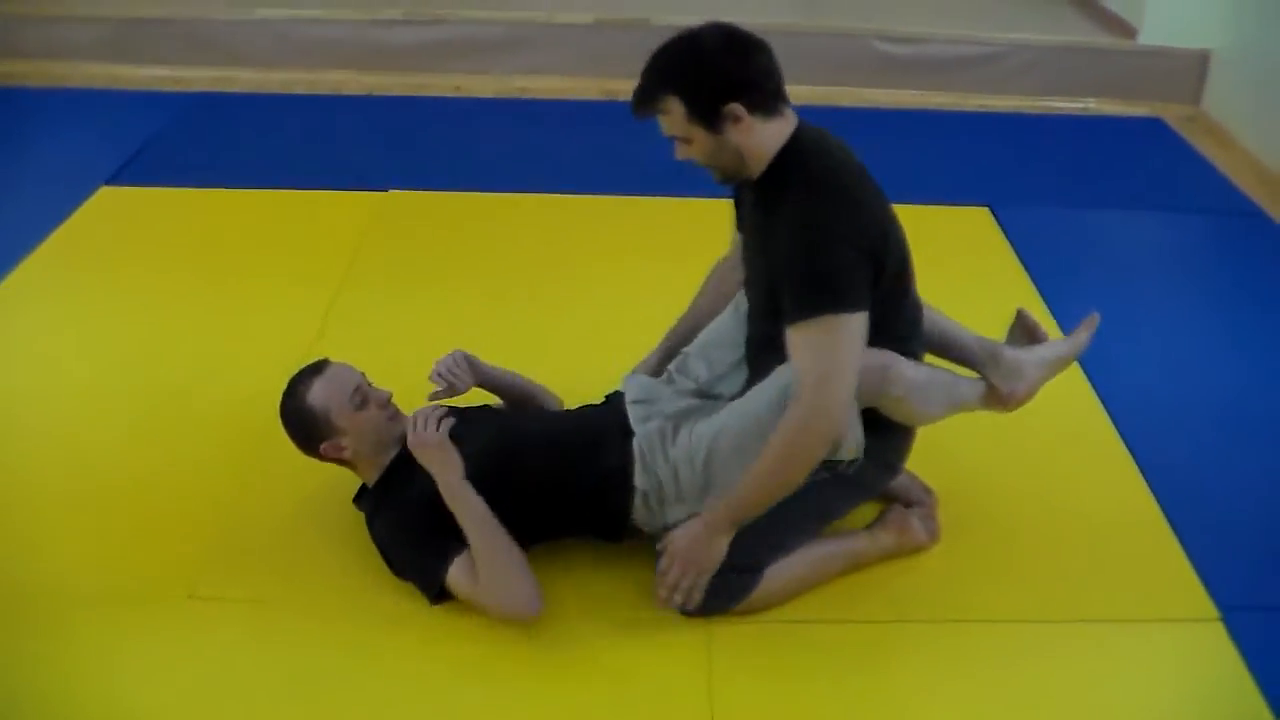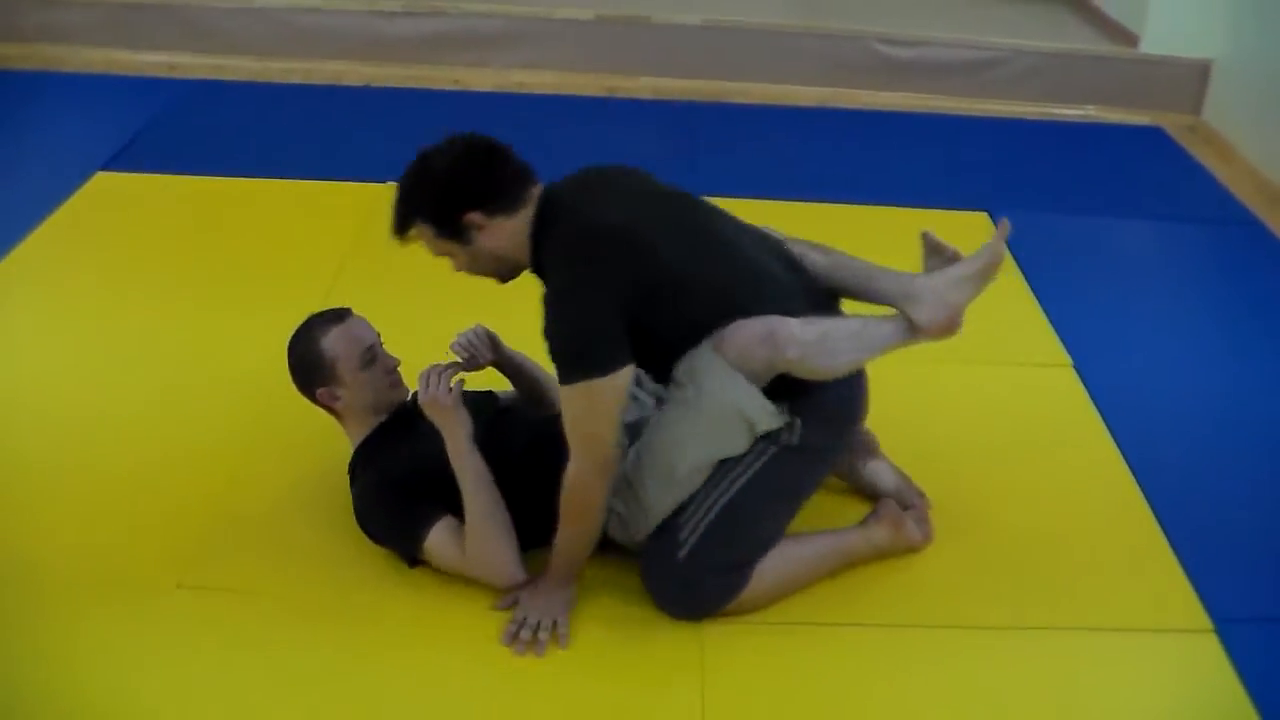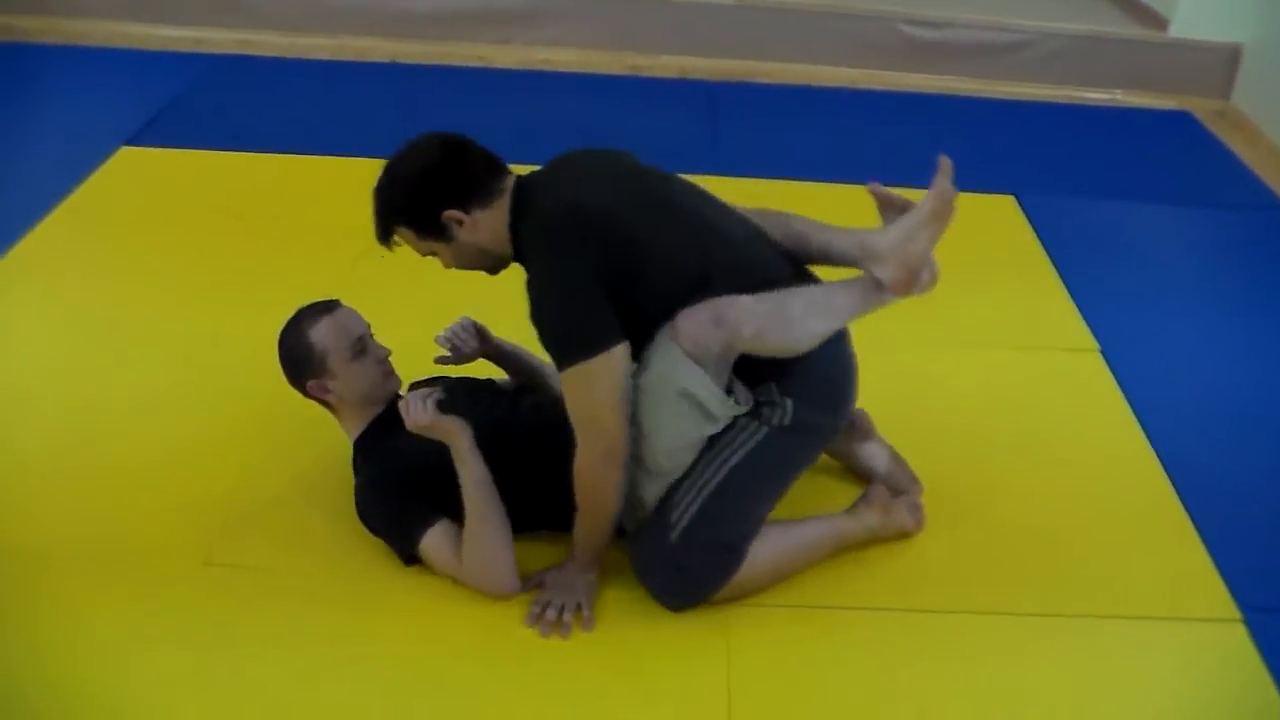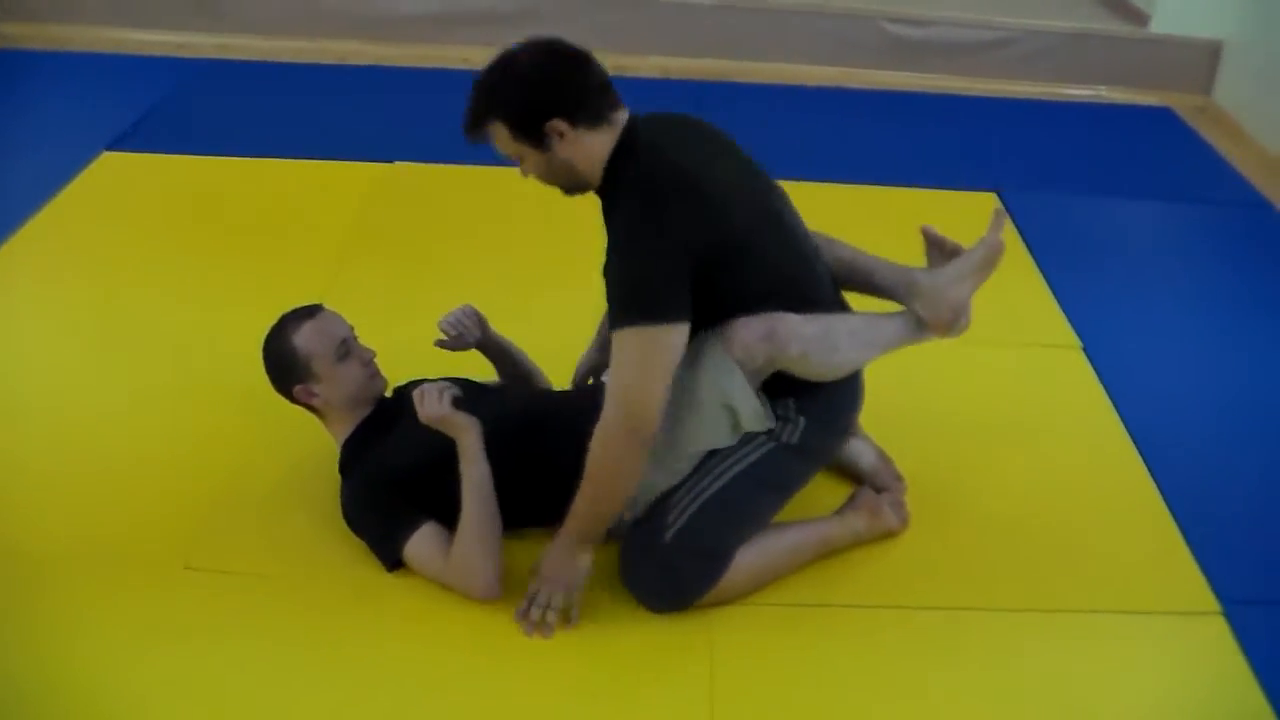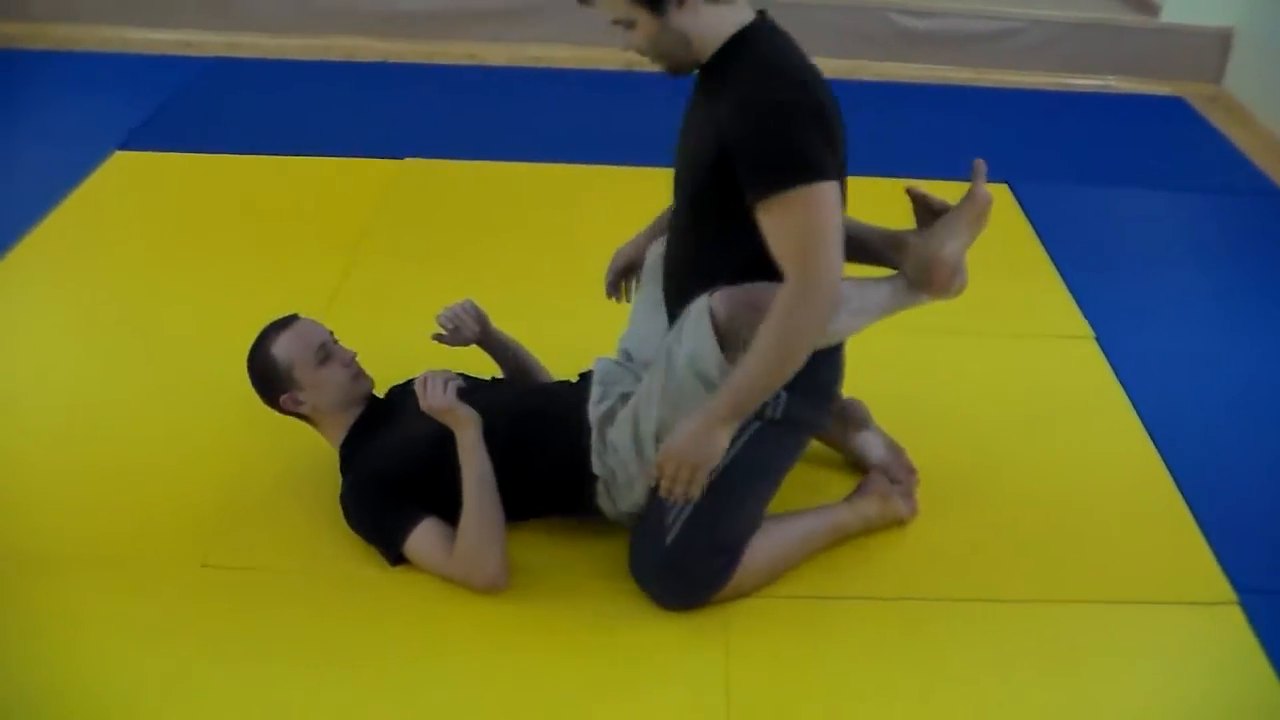
dt=0.4s
person 1, frame 1
left shoulder: (425, 429)
right shoulder: (402, 520)
right elbow: (520, 604)
left wrist: (481, 375)
right wrist: (450, 482)
left hip: (643, 409)
right hip: (662, 475)
right knee: (859, 371)
left ankle: (865, 456)
right ankle: (997, 385)
person 1, frame 2
left shoulder: (413, 411)
right shoulder: (383, 490)
left elbow: (551, 399)
right elbow: (503, 570)
left wrist: (498, 351)
right wrist: (457, 436)
right knee: (741, 345)
left ankle: (841, 452)
person 1, frame 3
left shoulder: (422, 400)
right shoulder: (383, 486)
left elbow: (552, 390)
right elbow: (499, 579)
left wrist: (489, 345)
right wrist: (460, 444)
left ankle: (834, 434)
person 1, frame 4
left shoulder: (412, 400)
right shoulder: (371, 491)
right elbow: (482, 581)
left wrist: (486, 338)
right wrist: (468, 440)
left hip: (611, 409)
right knee: (751, 341)
person 1, frame 5
left shoulder: (408, 399)
right shoulder: (369, 487)
right elbow: (485, 571)
left wrist: (486, 335)
right wrist: (466, 432)
right hip: (627, 470)
right knee: (735, 308)
left ankle: (833, 423)
person 2, frame 1
left shoulder: (818, 225)
right shoulder: (779, 159)
left elbow: (823, 412)
right elbow: (741, 267)
left wrist: (717, 526)
right wrist: (661, 357)
left hip: (854, 429)
left knee: (690, 578)
person 2, frame 2
left shoulder: (578, 288)
right shoulder: (591, 193)
left elbow: (593, 467)
left wrist: (558, 583)
left hip: (804, 392)
right hip: (807, 345)
left knee: (677, 582)
person 2, frame 3
left shoulder: (561, 276)
right shoulder: (574, 176)
left elbow: (604, 448)
left wrist: (583, 565)
left hip: (795, 378)
right hip: (792, 335)
left knee: (675, 570)
person 2, frame 4
left shoulder: (648, 226)
right shoulder: (667, 134)
left elbow: (632, 422)
left wrist: (575, 545)
right wrist: (614, 336)
left hip: (798, 396)
left knee: (656, 571)
person 2, frame 5
left shoulder: (770, 97)
right shoulder: (735, 59)
left elbow: (816, 288)
left wrist: (717, 421)
right wrist: (653, 233)
left hip: (776, 367)
left knee: (674, 571)
right ankle: (838, 423)
